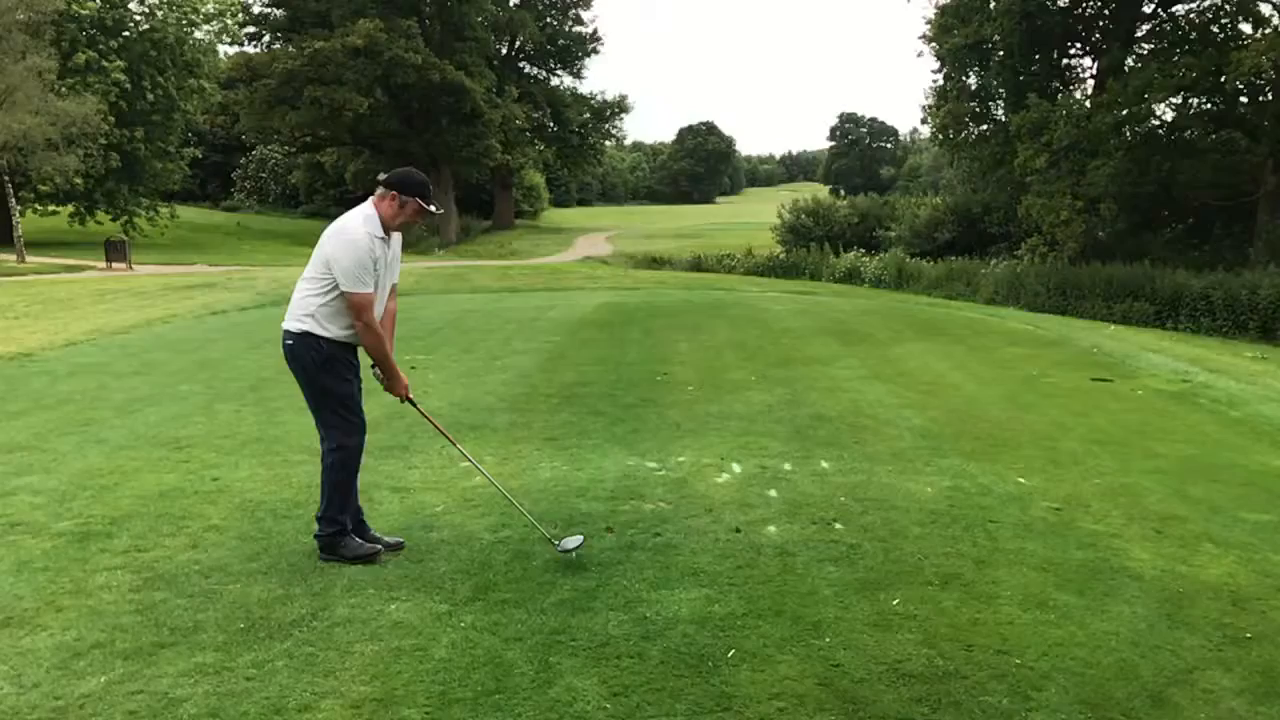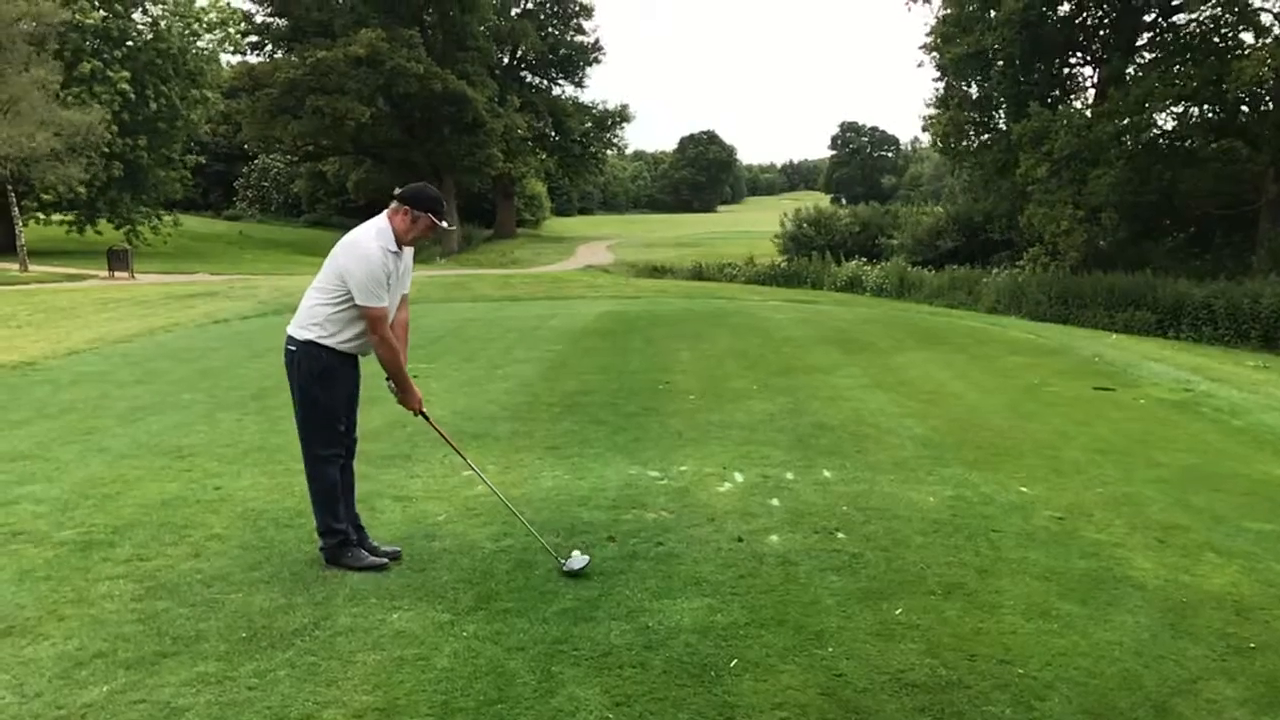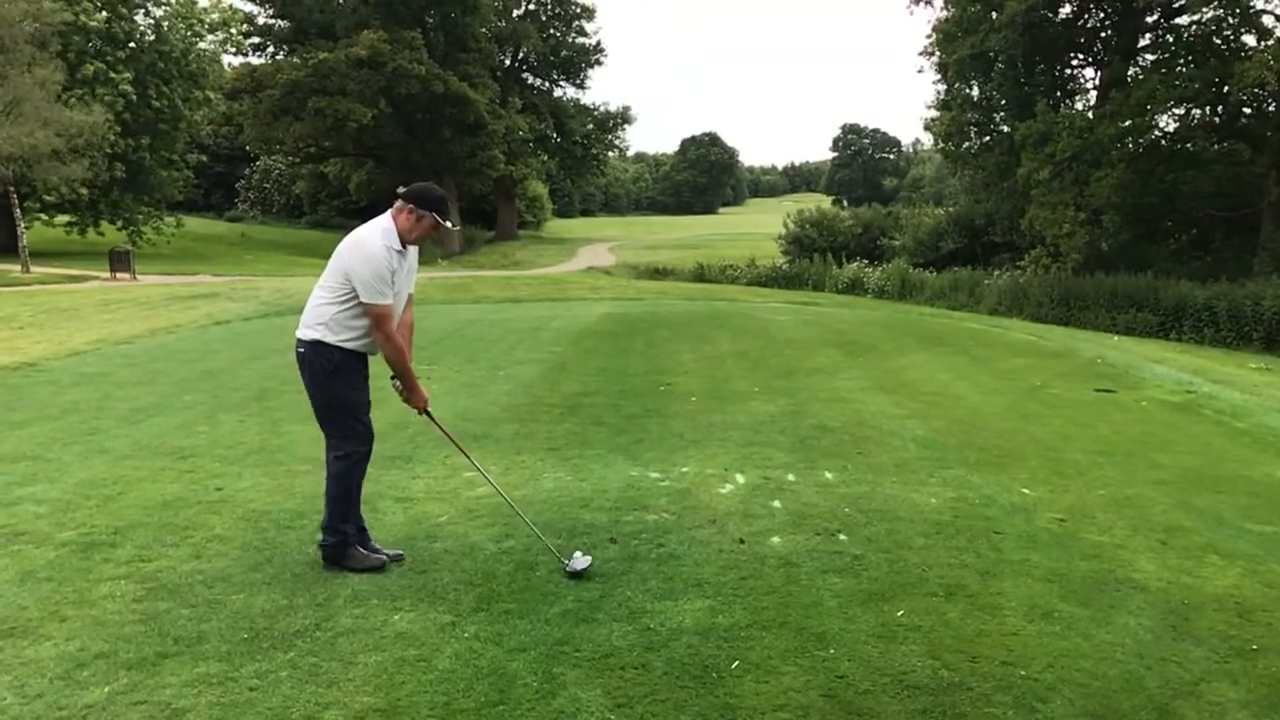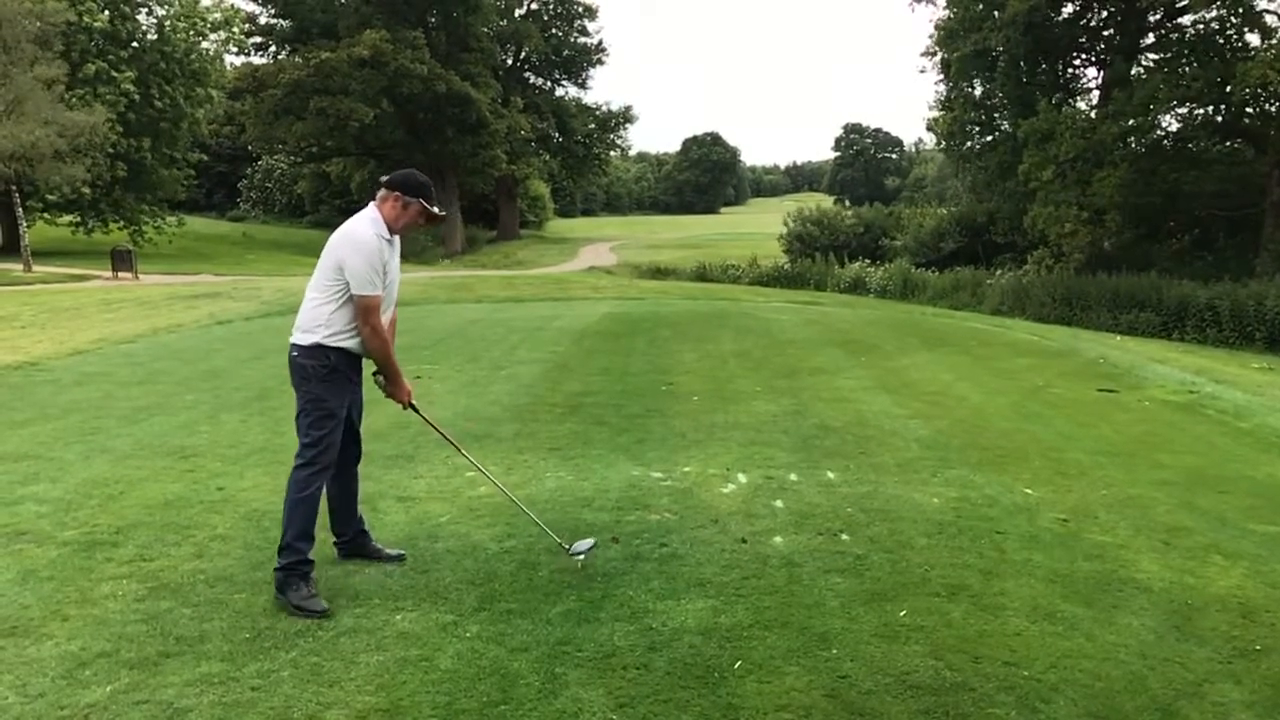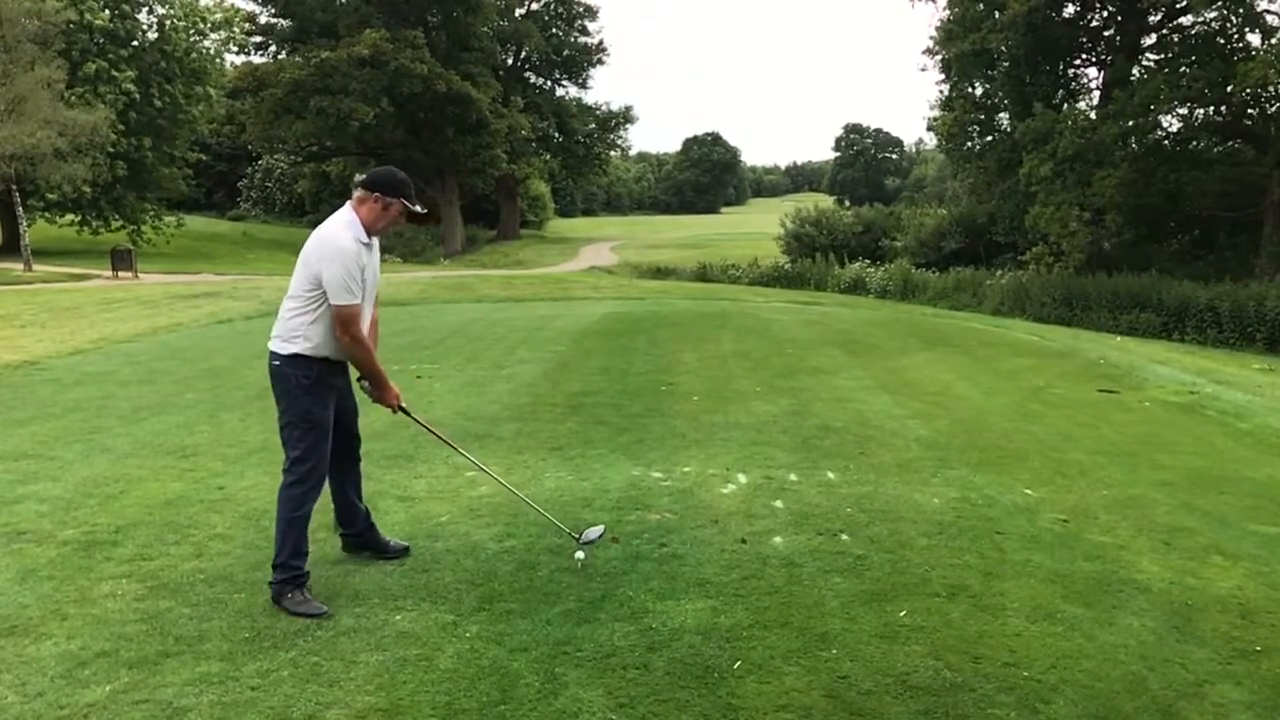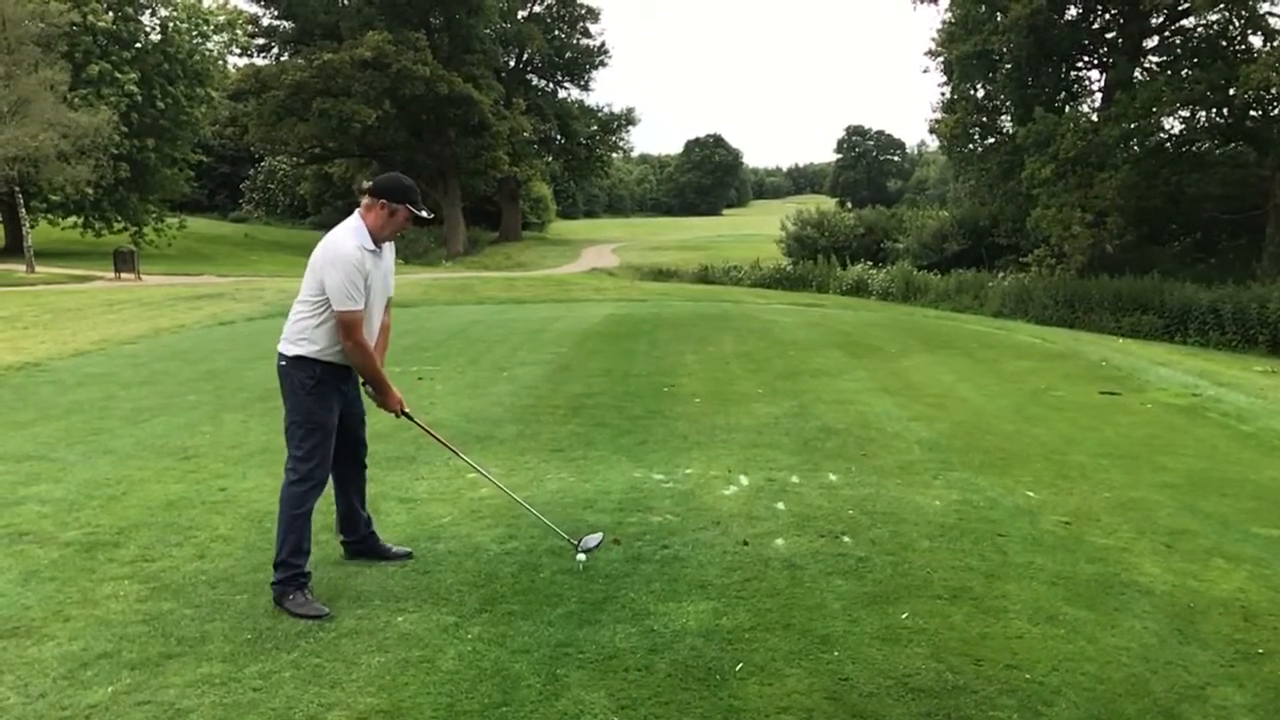
dt=0.5s
person 1, frame 1
left shoulder: (391, 234)
right shoulder: (355, 237)
left elbow: (388, 300)
right elbow: (363, 320)
left wrist: (389, 364)
right wrist: (391, 373)
left hip: (337, 343)
right hip: (313, 342)
left knee: (347, 436)
right knee: (345, 436)
left ankle: (352, 527)
right ankle: (333, 534)
person 1, frame 2
left shoulder: (401, 246)
right shoulder: (369, 250)
left elbow: (399, 312)
right elbow: (379, 333)
left wrist: (402, 375)
right wrist: (406, 387)
left hip: (341, 353)
right hip: (315, 351)
left knee: (343, 448)
right knee: (325, 450)
left ankle: (351, 535)
right ankle: (336, 544)
person 1, frame 3
left shoulder: (407, 246)
right shoulder: (373, 249)
left elbow: (404, 312)
right elbow: (383, 331)
left wrist: (405, 375)
right wrist: (411, 385)
left hip: (349, 352)
right hip: (326, 351)
left knee: (353, 444)
right knee: (352, 444)
left ankle: (352, 536)
right ankle: (336, 544)
person 1, frame 4
left shoulder: (387, 236)
right shoulder: (363, 239)
left elbow: (387, 312)
right elbow: (370, 323)
left wrist: (388, 371)
right wrist: (396, 379)
left hip: (341, 357)
right hip: (321, 357)
left knee: (346, 453)
right knee: (317, 458)
left ankle: (351, 538)
right ankle: (292, 570)
person 1, frame 5
left shoulder: (366, 237)
right shoulder: (341, 245)
left elbow: (368, 311)
right elbow: (348, 332)
left wrist: (374, 374)
right wrist: (382, 384)
left hip: (330, 362)
right hip: (301, 364)
left knee: (346, 452)
right knee: (307, 469)
left ankle: (358, 533)
right ankle: (288, 581)
person 1, frame 6
left shoulder: (383, 245)
right shoulder: (345, 252)
left elbow: (382, 314)
right elbow: (351, 338)
left wrist: (378, 375)
right wrist: (384, 389)
left hip: (340, 366)
right hip: (308, 366)
left knee: (351, 457)
right knee: (308, 470)
left ankle: (358, 538)
right ankle: (289, 582)
